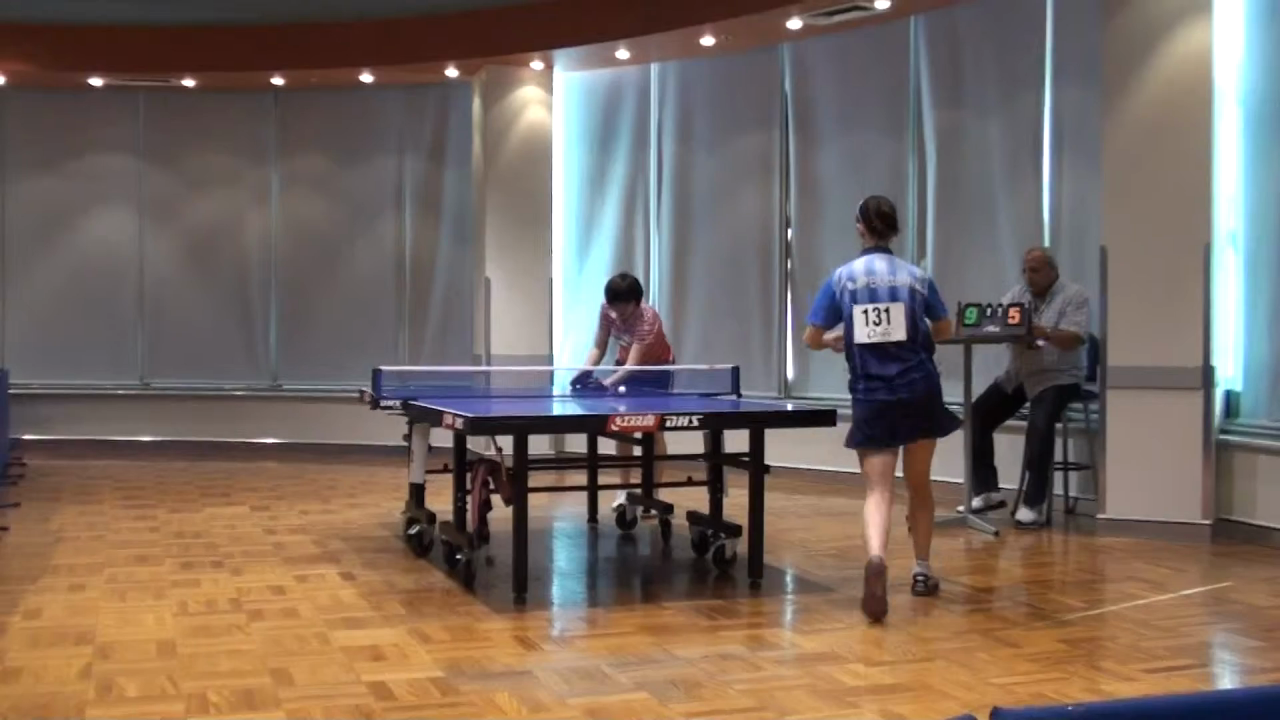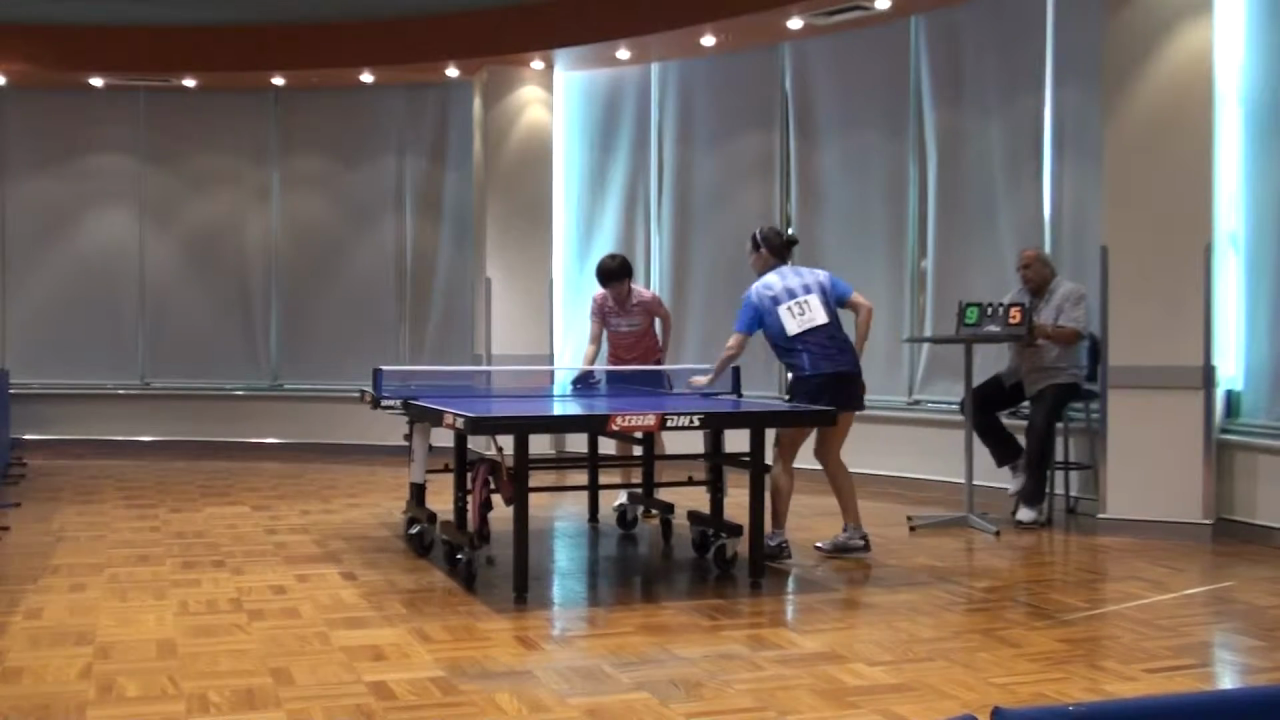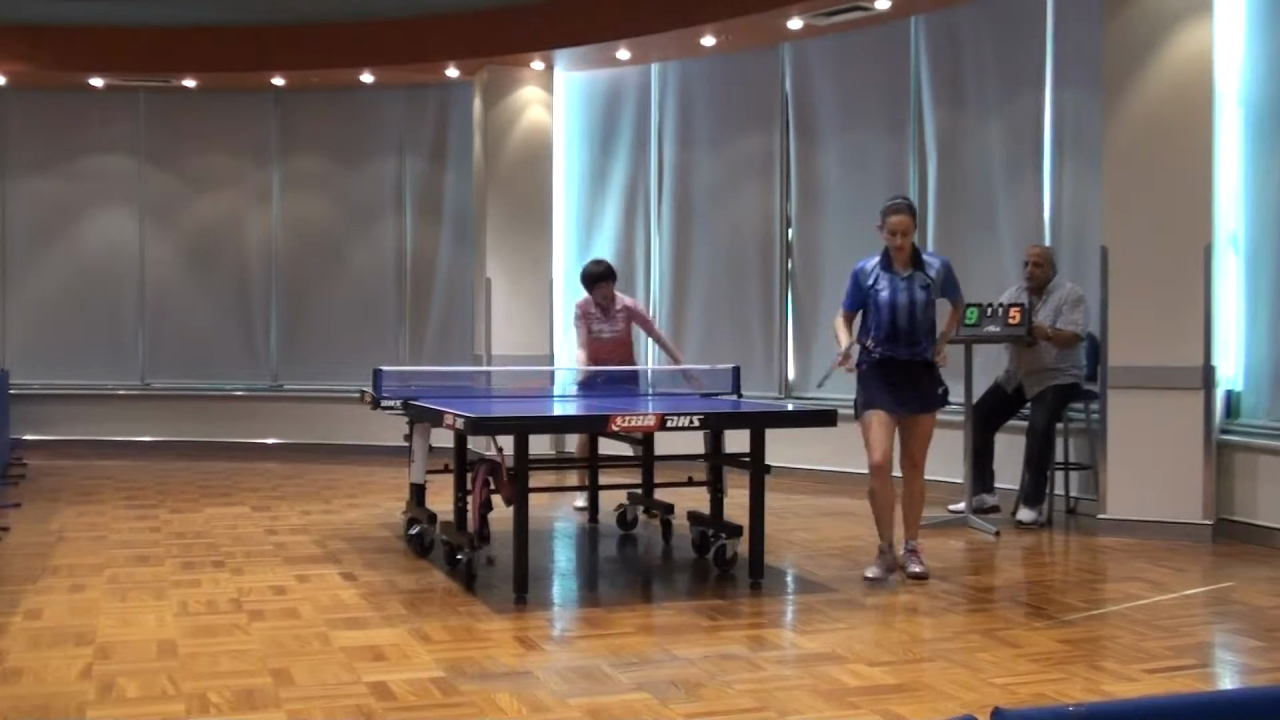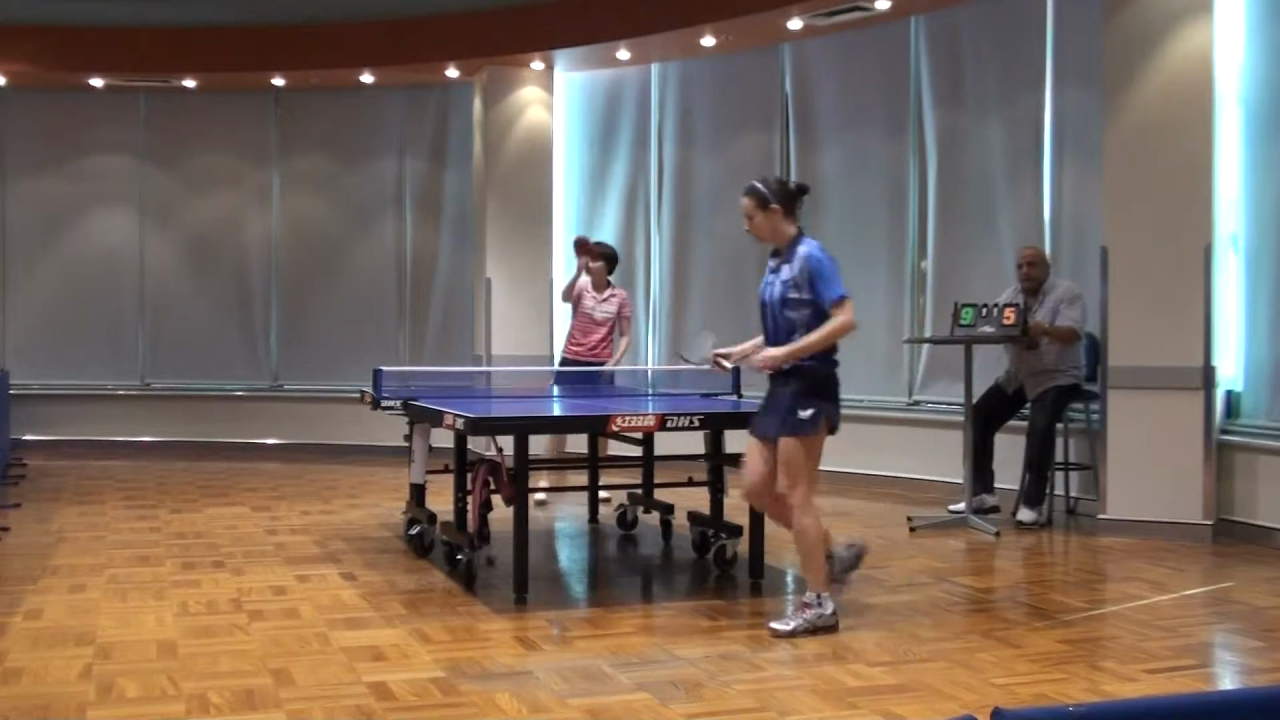
dt=1s
person 1, frame 1
left shoulder: (841, 278)
right shoulder: (917, 277)
left elbow: (812, 339)
right elbow: (944, 330)
left wrist: (842, 340)
left hip: (872, 399)
right hip: (919, 393)
left knee: (878, 493)
right knee: (918, 485)
left ankle: (876, 560)
right ankle: (922, 571)
person 1, frame 2
left shoulder: (758, 292)
right shoulder: (820, 277)
left elbow: (735, 347)
right elbow: (864, 307)
left wrist: (711, 378)
right wrist: (855, 353)
left hip: (812, 378)
right hip: (846, 373)
left knee: (782, 458)
right knee: (828, 455)
left ankle: (777, 539)
right ankle: (854, 533)
person 1, frame 3
left shoulder: (937, 268)
right shoulder: (865, 272)
left elbow: (957, 306)
right elbow: (843, 318)
left wrist: (942, 343)
right wrist: (846, 348)
left hip: (921, 374)
right hip: (878, 375)
left knee: (914, 465)
right knee: (879, 463)
left ankle: (910, 548)
right ankle: (885, 549)
person 1, frame 4
left shoulder: (812, 257)
right shoulder: (774, 264)
left elbow: (845, 320)
left wrist: (787, 353)
right wrist: (743, 351)
left hip: (807, 385)
right hip: (781, 388)
left knee: (796, 495)
right knee: (755, 487)
left ankle: (818, 605)
right ankle: (838, 554)
person 2, frame 1
left shoulder: (1074, 296)
right shoulder: (1016, 293)
left elbow: (1075, 339)
left wrist: (1045, 333)
left hip: (1057, 378)
right hip: (1018, 376)
left knee: (1039, 425)
right knee: (977, 416)
left ankle: (1033, 504)
right ankle: (987, 491)
person 2, frame 2
left shoulder: (1072, 293)
right shoulder: (1017, 295)
left elbow: (1073, 335)
left wrist: (1045, 331)
left hip: (1058, 376)
right hip: (1019, 373)
left knee: (1039, 424)
right knee: (973, 403)
left ankle: (1032, 503)
right ankle: (1017, 461)
person 2, frame 3
left shoulder: (1071, 295)
right shoulder: (1013, 294)
left elbow: (1072, 337)
left wrist: (1046, 333)
left hip: (1057, 377)
right hip: (1017, 376)
left knee: (1039, 426)
right knee: (979, 418)
left ankle: (1031, 504)
right ankle: (983, 494)
person 2, frame 4
left shoulder: (1067, 293)
right shoulder: (1010, 295)
left elbow: (1071, 334)
left wrist: (1045, 329)
left hip: (1057, 378)
right hip: (1017, 376)
left knee: (1040, 427)
right knee: (978, 417)
left ankle: (1032, 504)
right ankle: (983, 494)
person 3, frame 1
left shoulder: (647, 317)
right shoulder: (607, 309)
left elbow: (633, 364)
right elbow: (599, 348)
left wrist: (606, 384)
left hip: (656, 368)
right hip: (626, 366)
left ankle: (654, 493)
right ankle: (624, 489)
person 3, frame 2
left shoulder: (647, 299)
right shoulder: (599, 301)
left elbow: (666, 320)
right elbow: (594, 343)
left wrist: (663, 351)
right wrist: (584, 371)
left hip: (649, 369)
right hip: (617, 370)
right ankle: (626, 489)
person 3, frame 3
left shoulder: (628, 306)
right shoulder: (582, 308)
left elbow: (658, 337)
right elbow: (582, 348)
left wrist: (682, 365)
right wrist: (582, 372)
left hip: (624, 374)
right hip: (595, 374)
right knee: (586, 433)
right ankle: (583, 490)
person 3, frame 4
left shoulder: (621, 297)
right shoulder: (579, 289)
left elbow: (625, 336)
right elbow: (565, 296)
left wrist: (614, 361)
right wrist: (579, 271)
left hip: (601, 367)
right hip: (572, 363)
right ankle: (544, 482)
